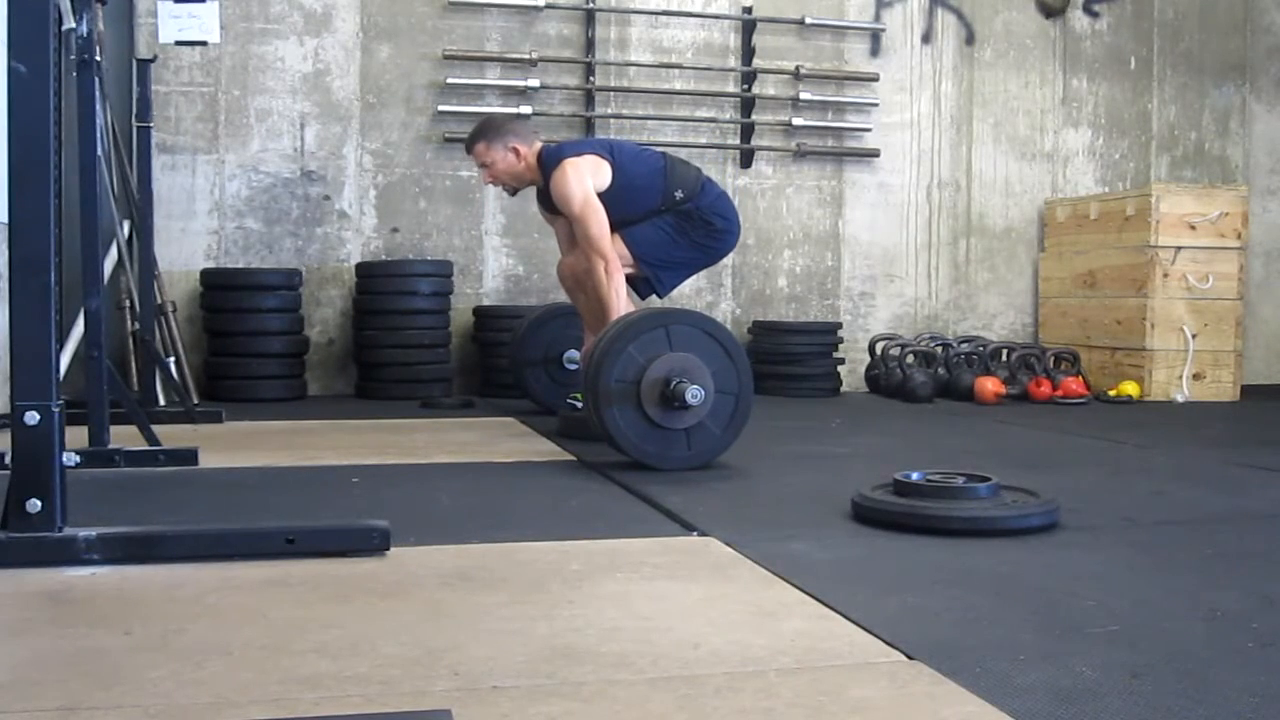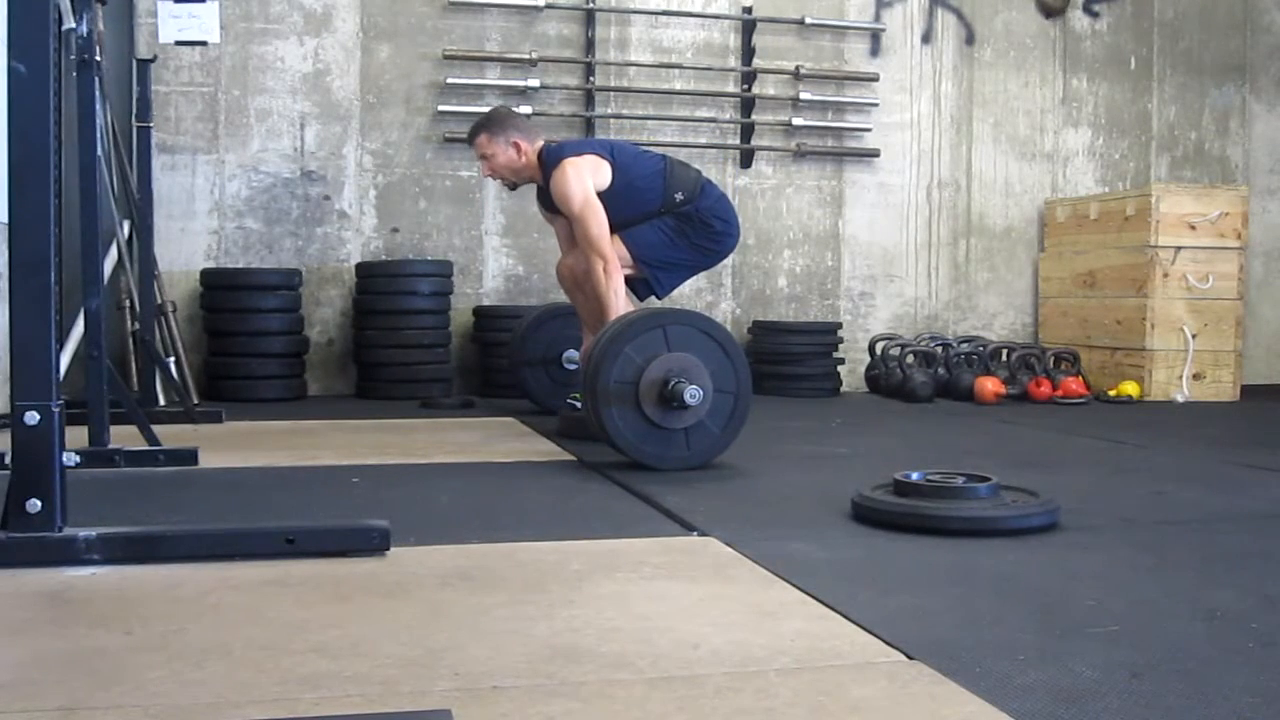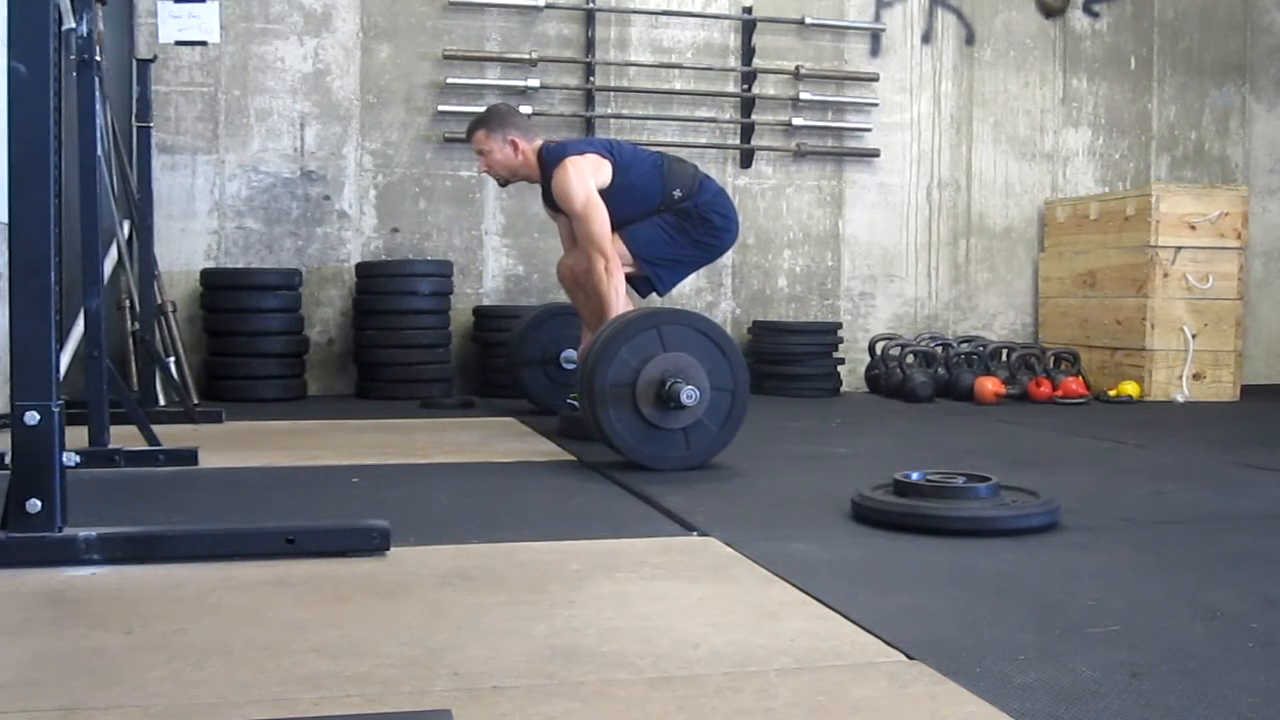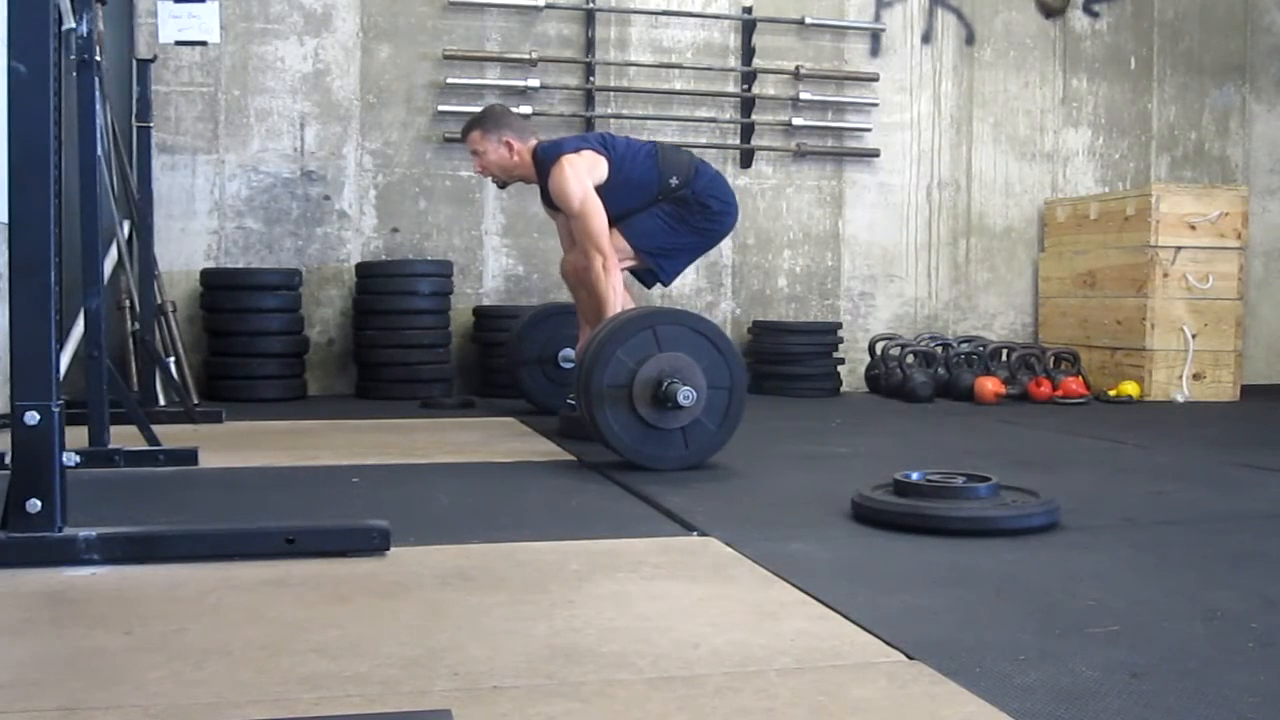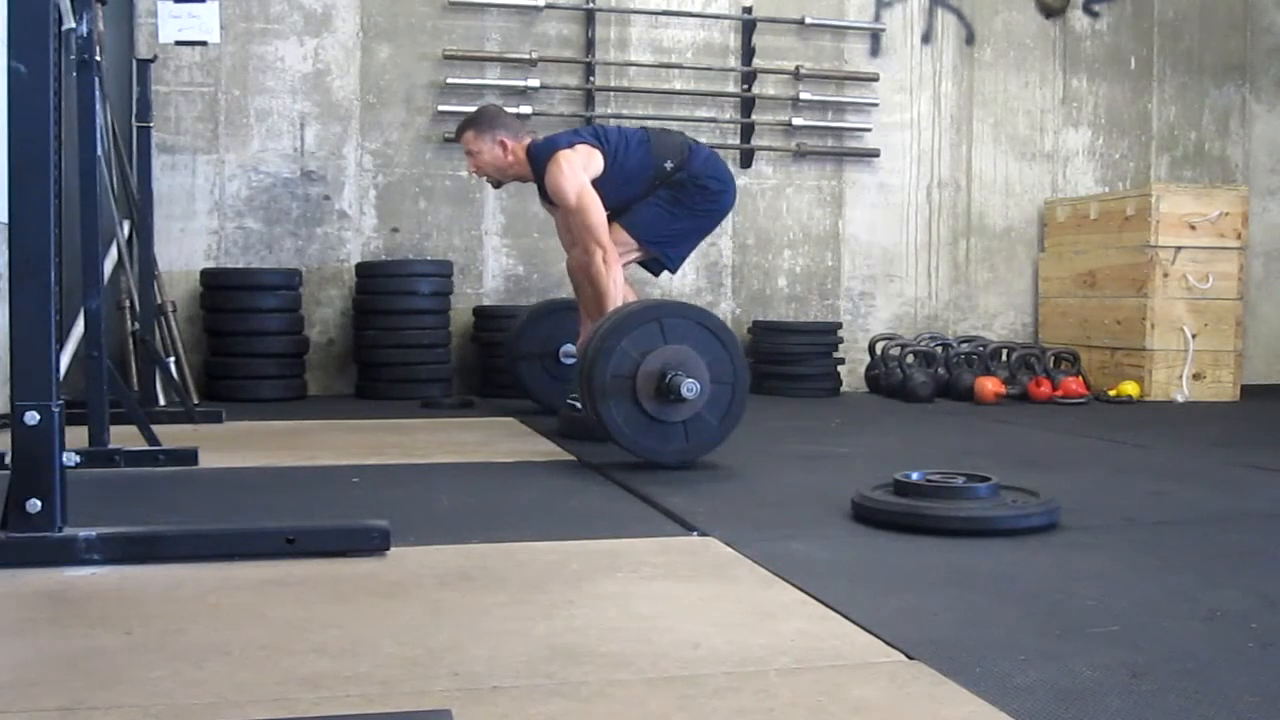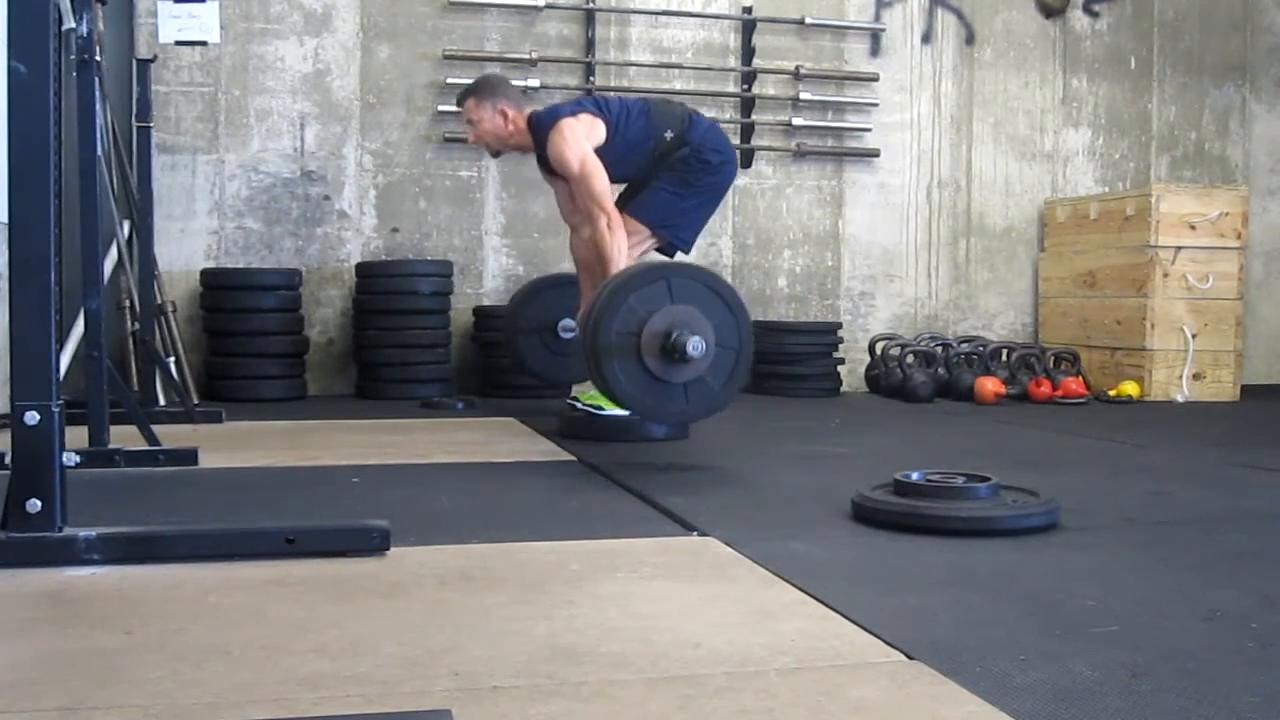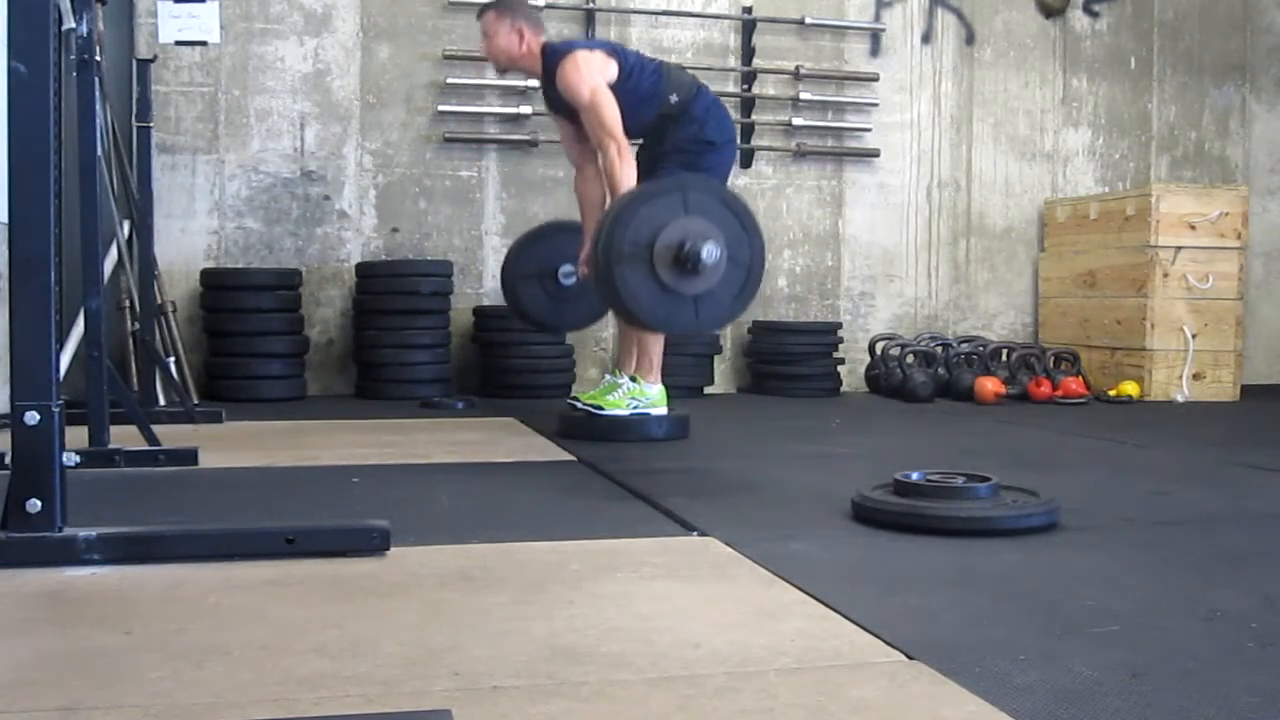
dt=0.4s
person 1, frame 1
left shoulder: (567, 174)
right shoulder: (549, 188)
left elbow: (606, 263)
right elbow: (580, 264)
right wrist: (593, 341)
left hip: (707, 218)
right hip: (692, 216)
left knee: (593, 268)
right knee: (574, 271)
person 1, frame 2
left shoulder: (567, 174)
right shoulder: (549, 186)
left elbow: (604, 263)
right elbow: (579, 263)
right wrist: (591, 340)
left hip: (706, 220)
right hip: (692, 218)
left knee: (592, 268)
right knee: (573, 271)
person 1, frame 3
left shoulder: (568, 172)
right shoulder: (554, 180)
left elbow: (606, 262)
right elbow: (583, 262)
right wrist: (590, 340)
left hip: (705, 216)
right hip: (690, 215)
left knee: (590, 269)
right knee: (575, 270)
person 1, frame 4
left shoulder: (565, 171)
right shoulder: (551, 179)
left elbow: (603, 261)
right elbow: (581, 259)
right wrist: (587, 339)
left hip: (703, 200)
right hip: (683, 200)
left knee: (591, 263)
right knee: (578, 267)
person 1, frame 5
left shoulder: (560, 168)
right shoulder: (548, 175)
left elbow: (603, 256)
right elbow: (581, 255)
right wrist: (587, 334)
left hip: (701, 182)
right hip: (685, 182)
left knee: (595, 260)
right knee: (584, 263)
person 1, frame 6
left shoulder: (562, 136)
right shoulder: (547, 149)
left elbow: (606, 222)
right elbow: (582, 229)
right wrist: (588, 307)
left hip: (702, 156)
right hip: (676, 159)
left knee: (617, 256)
right knee: (600, 257)
person 1, frame 7
left shoulder: (573, 66)
right shoulder: (554, 84)
left elbow: (616, 150)
right elbow: (587, 169)
right wrist: (591, 241)
left hip: (700, 134)
right hip: (669, 139)
left ankle: (647, 389)
right ankle: (624, 379)
